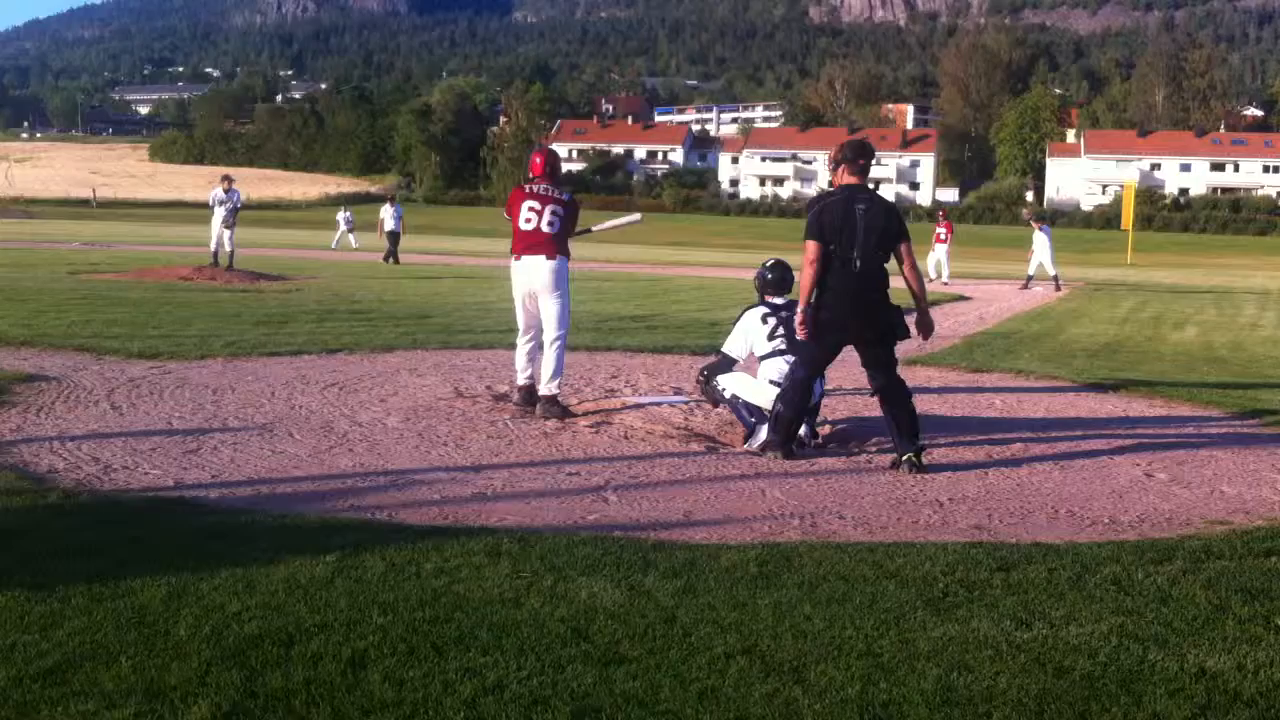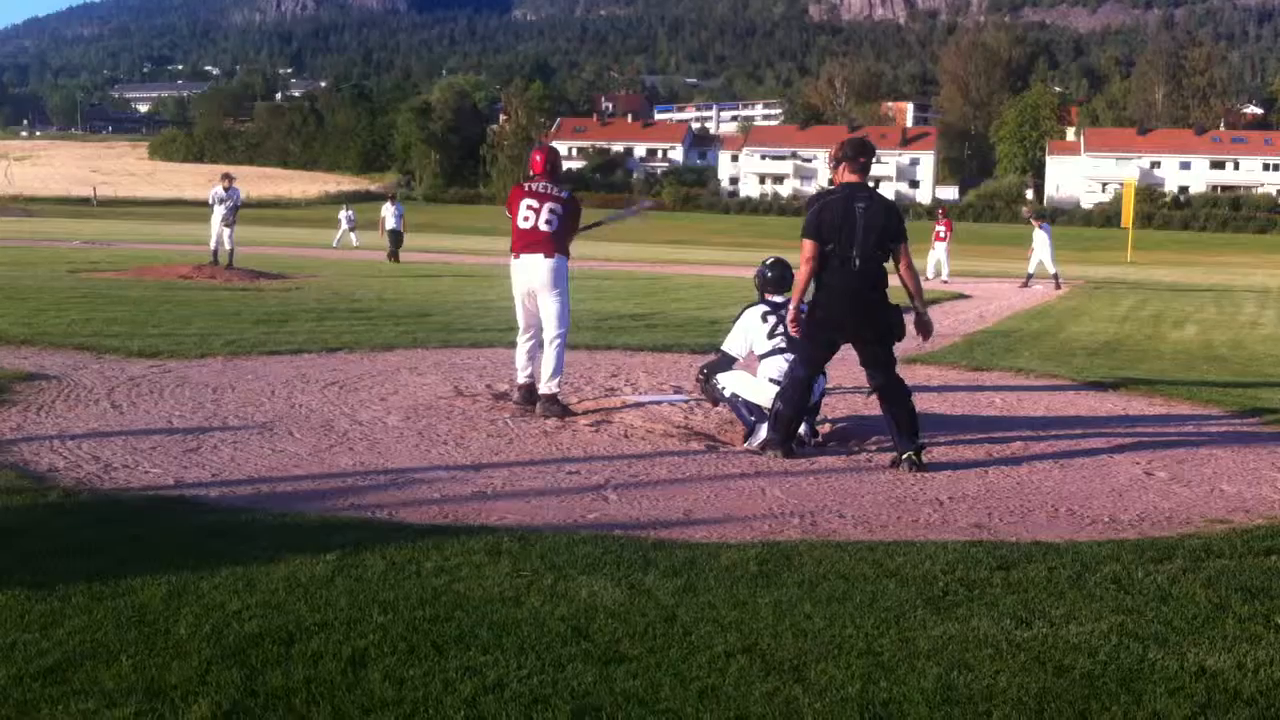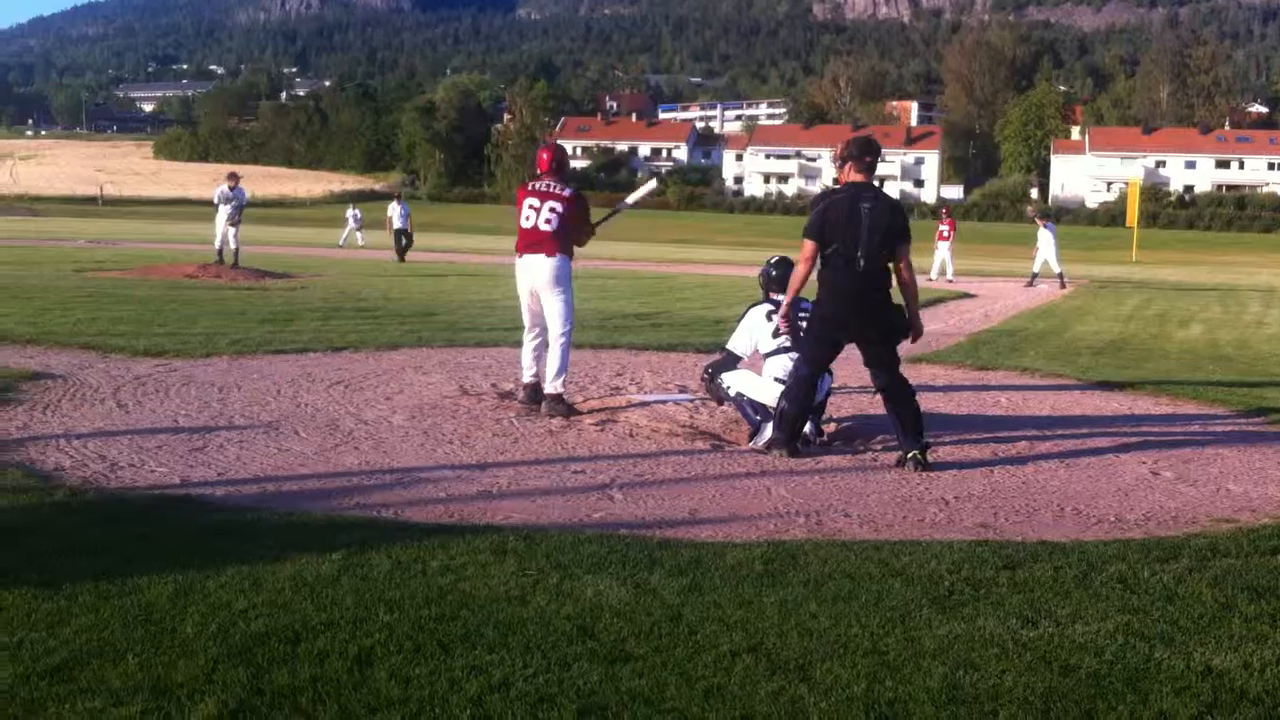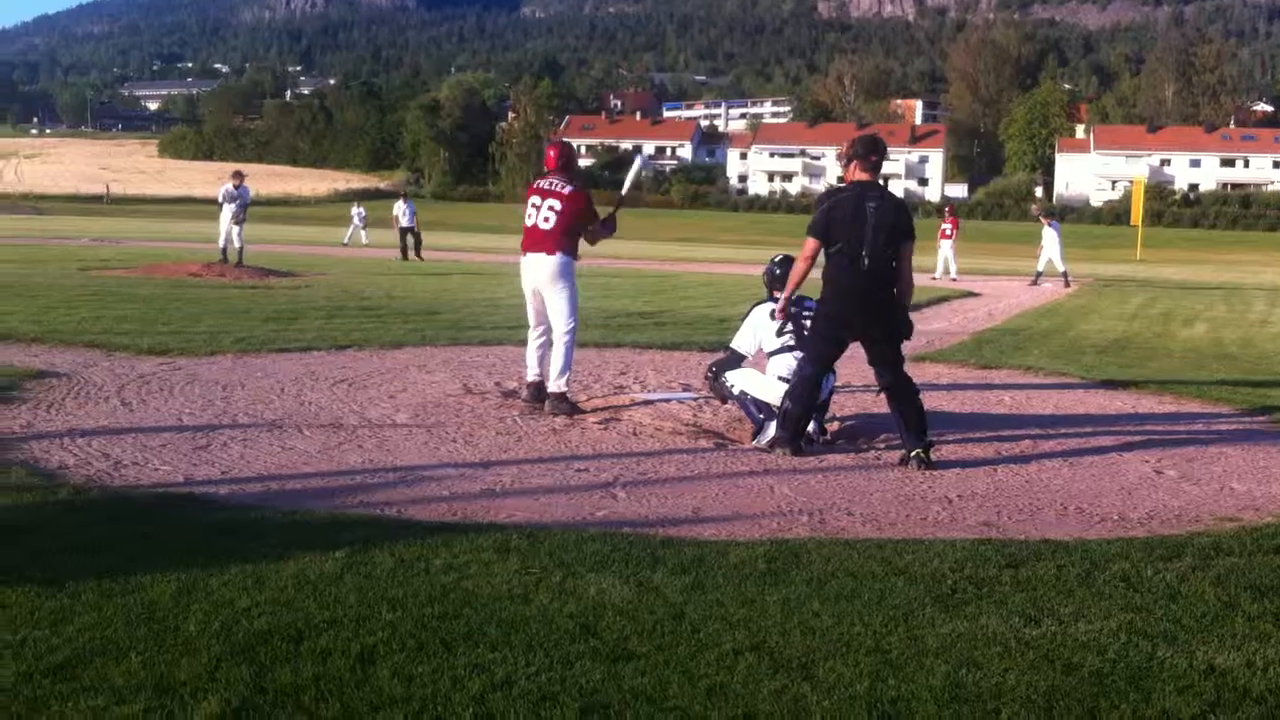
dt=0.1s
person 1, frame 1
left shoulder: (824, 206)
right shoulder: (887, 210)
left elbow: (812, 261)
right elbow: (908, 265)
left wrist: (802, 309)
right wrist: (922, 309)
left hip: (832, 308)
right hip: (874, 309)
left knee: (803, 373)
right knee: (887, 378)
left ankle: (778, 441)
right ankle: (909, 451)
person 1, frame 2
left shoulder: (823, 204)
right shoulder: (887, 208)
left elbow: (808, 260)
right elbow: (904, 265)
left wrist: (794, 305)
right wrist: (920, 310)
left hip: (829, 307)
right hip: (872, 308)
left knee: (802, 372)
right knee: (885, 377)
left ankle: (778, 440)
right ankle: (909, 450)
person 1, frame 3
left shoulder: (828, 203)
right shoulder: (892, 208)
left elbow: (807, 259)
right elbow: (904, 268)
left wrist: (787, 303)
right wrist: (913, 313)
left hip: (833, 306)
right hip: (875, 307)
left knee: (806, 370)
right knee: (889, 376)
left ankle: (783, 439)
right ankle: (914, 449)
person 1, frame 4
left shoulder: (833, 202)
right shoulder: (897, 207)
left elbow: (807, 257)
right elbow: (903, 267)
left wrist: (785, 296)
right wrist: (903, 311)
left hip: (837, 305)
right hip: (880, 306)
left knee: (811, 369)
right knee: (893, 375)
left ankle: (785, 437)
right ankle: (918, 448)
person 2, frame 1
left shoulder: (518, 194)
right shoulder: (568, 202)
left hip: (521, 266)
right hip: (552, 267)
left knee: (527, 332)
right knee: (555, 335)
left ankle: (524, 389)
right ankle: (548, 399)
person 2, frame 2
left shoulder: (518, 192)
right shoulder: (569, 200)
left hip: (521, 265)
right hip: (551, 265)
left knee: (528, 331)
right knee: (554, 334)
left ankle: (524, 388)
right ankle: (548, 397)
person 2, frame 3
left shoulder: (525, 191)
right shoulder: (574, 198)
right elbow: (579, 240)
right wrist: (587, 230)
left hip: (524, 263)
right hip: (552, 265)
left knee: (533, 330)
right knee: (559, 332)
left ankle: (529, 388)
right ankle: (552, 397)
person 2, frame 4
left shoulder: (534, 188)
right shoulder: (578, 194)
right elbow: (592, 237)
right wrist: (607, 225)
left hip: (529, 262)
right hip: (556, 263)
left knee: (538, 328)
right knee: (563, 330)
left ankle: (533, 386)
right ankle: (556, 395)
person 3, frame 1
left shoulder: (754, 315)
left elbow: (726, 359)
left wrist: (705, 374)
left hip: (772, 395)
left knee: (719, 379)
right knee: (816, 376)
left ankle: (761, 427)
right ankle: (804, 426)
person 3, frame 2
left shoulder: (754, 313)
left elbow: (726, 358)
left wrist: (705, 372)
left hip: (772, 393)
left knee: (719, 377)
right knee: (818, 374)
left ankle: (760, 426)
right ankle: (804, 425)
person 3, frame 3
left shoulder: (758, 312)
right shoulder: (810, 309)
left elbow: (731, 357)
left wrist: (710, 372)
left hip: (777, 392)
left knee: (724, 377)
right knee: (824, 374)
left ankle: (766, 425)
right ankle: (809, 424)
person 3, frame 4
left shoulder: (763, 311)
right shoulder: (813, 307)
left elbow: (735, 356)
left wrist: (714, 370)
left hip: (781, 391)
right hip: (817, 391)
left knee: (728, 375)
right knee: (827, 374)
left ankle: (769, 424)
right ankle: (813, 423)
